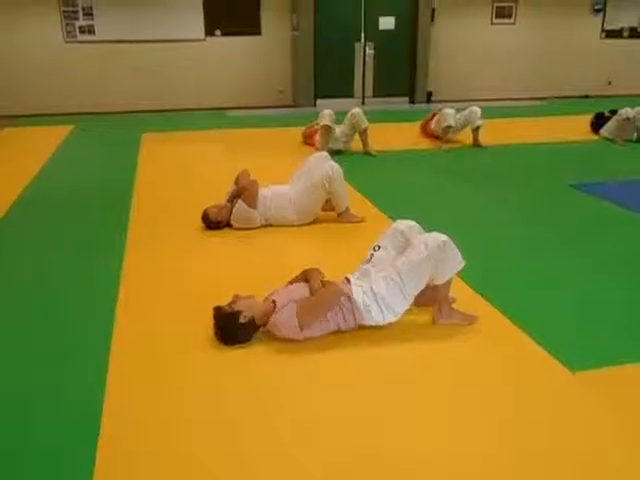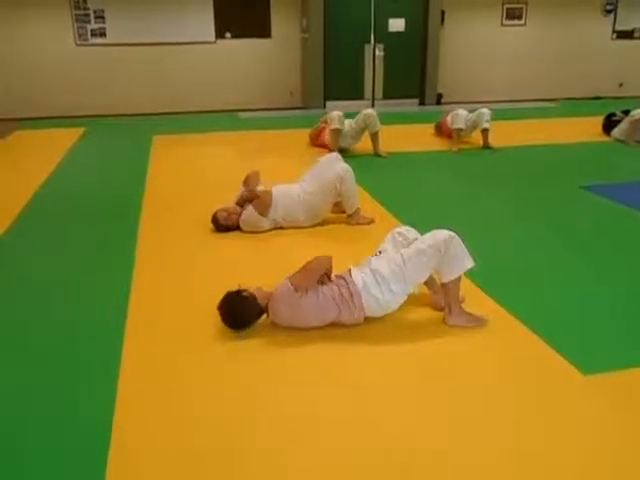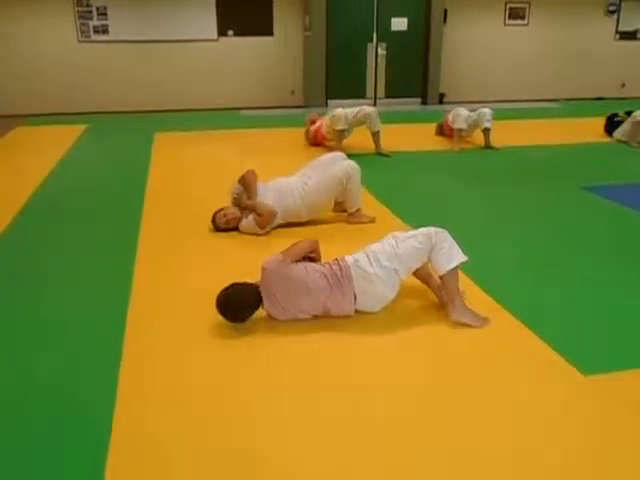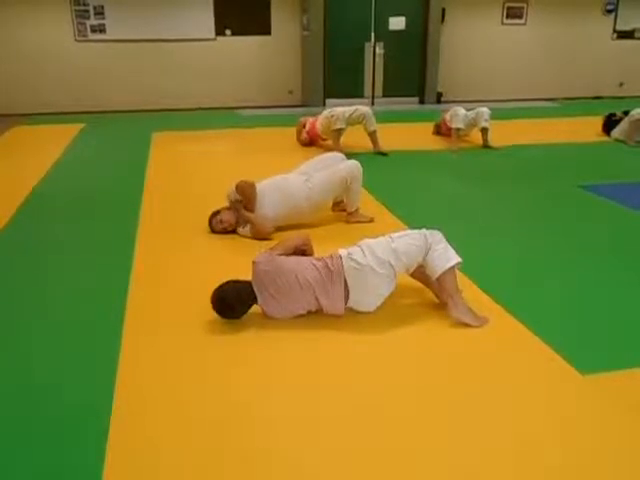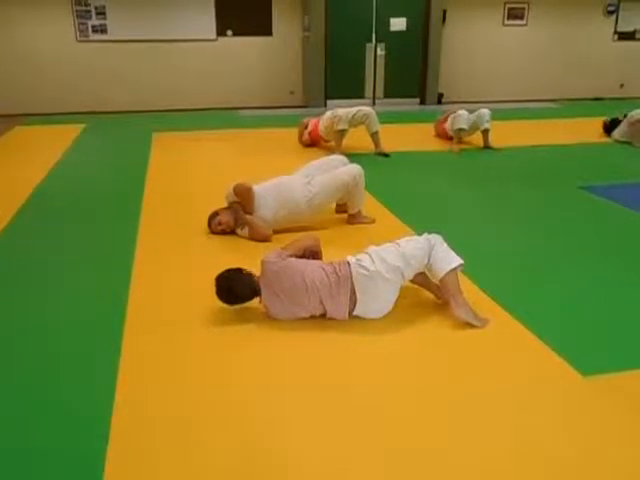
dt=0.5s
person 1, frame 1
left shoulder: (273, 302)
right shoulder: (287, 322)
left elbow: (312, 274)
right elbow: (332, 292)
left wrist: (310, 277)
right wrist: (317, 284)
left hip: (358, 285)
right hip: (374, 301)
left knee: (405, 228)
right knee: (437, 243)
left ankle: (426, 291)
right ankle: (444, 311)
person 1, frame 2
left shoulder: (279, 313)
right shoulder: (284, 297)
right elbow: (324, 261)
left wrist: (316, 274)
right wrist: (319, 270)
left hip: (362, 290)
right hip: (370, 289)
left knee: (404, 234)
right knee: (445, 239)
left ankle: (438, 293)
right ankle: (454, 312)
person 1, frame 3
left shoulder: (276, 311)
right shoulder: (271, 272)
right elbow: (311, 243)
left wrist: (312, 268)
left hip: (364, 299)
right hip: (360, 274)
left knee: (401, 241)
right knee: (435, 236)
left ankle: (442, 293)
right ankle: (456, 306)
person 1, frame 4
left shoulder: (272, 310)
right shoulder: (262, 267)
right elbow: (302, 239)
left hip: (358, 298)
right hip: (355, 267)
left knee: (405, 250)
right knee: (431, 238)
left ankle: (443, 292)
right ankle: (456, 303)
person 1, frame 5
left shoulder: (274, 311)
right shoulder: (272, 266)
right elbow: (312, 240)
left hip: (365, 306)
right hip: (362, 277)
left knee: (403, 262)
right knee: (431, 242)
left ankle: (444, 295)
right ankle: (457, 302)
person 2, frame 1
left shoulder: (233, 201)
right shoulder: (239, 216)
left elbow: (244, 174)
right elbow: (252, 184)
left wrist: (234, 192)
right wrist: (235, 193)
left hip: (291, 193)
right hip: (298, 206)
left knee: (322, 157)
right knee: (332, 169)
left ankle: (328, 202)
right ankle: (344, 213)
person 2, frame 2
left shoulder: (242, 201)
right shoulder: (248, 220)
left elbow: (254, 174)
right elbow: (266, 194)
left wrist: (247, 194)
right wrist: (246, 197)
left hip: (300, 191)
right hip: (307, 206)
left knee: (334, 158)
right knee: (343, 171)
left ankle: (338, 205)
right ankle: (354, 216)
person 2, frame 3
left shoulder: (238, 194)
right shoulder: (246, 224)
left elbow: (250, 174)
right elbow: (270, 213)
left wrist: (249, 201)
right wrist: (250, 204)
left hip: (298, 183)
right hip: (306, 198)
left knee: (339, 157)
right knee: (350, 168)
left ankle: (339, 203)
right ankle: (354, 214)
person 2, frame 4
left shoulder: (234, 197)
right shoulder: (244, 228)
left elbow: (246, 185)
right elbow: (267, 231)
right wrist: (247, 214)
left hip: (297, 179)
right hip: (307, 195)
left knee: (338, 158)
right knee: (353, 167)
left ankle: (338, 203)
right ankle: (353, 213)
person 2, frame 5
left shoulder: (233, 197)
right shoulder: (244, 229)
right elbow: (266, 234)
right wrist: (246, 216)
left hip: (297, 181)
right hip: (306, 198)
left knee: (340, 160)
right knee: (355, 172)
left ankle: (342, 204)
right ankle: (355, 215)
